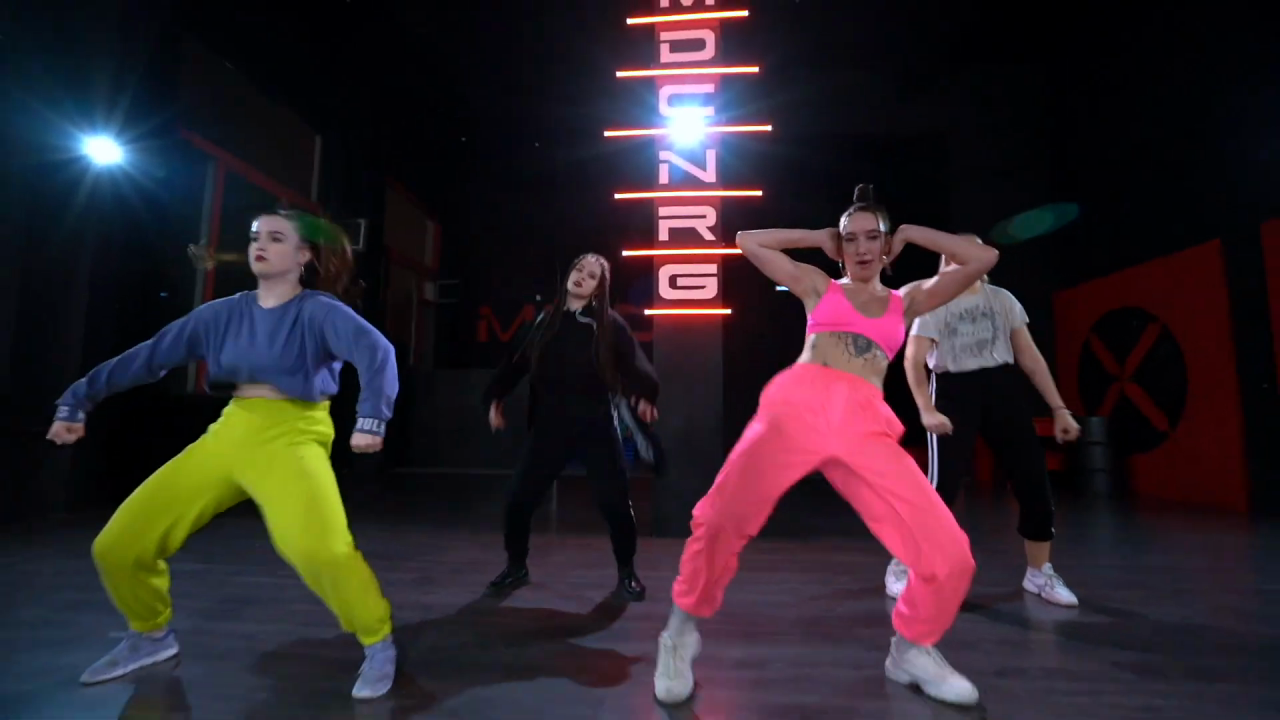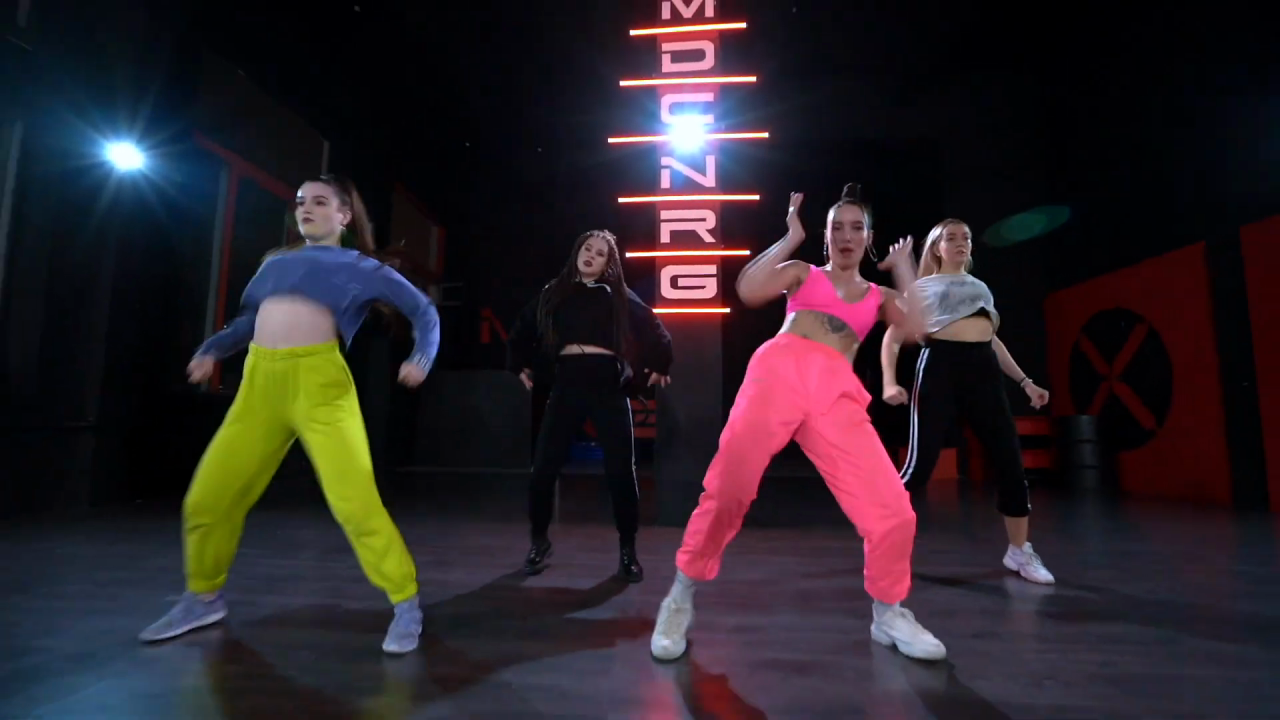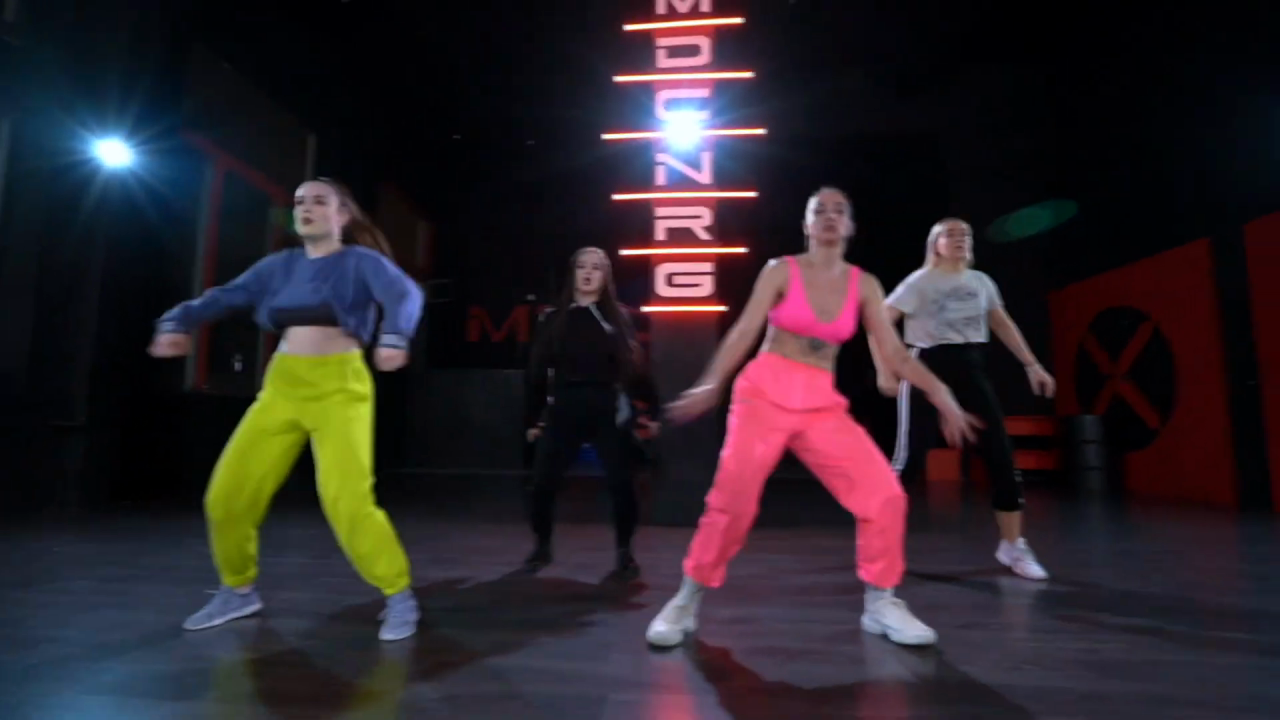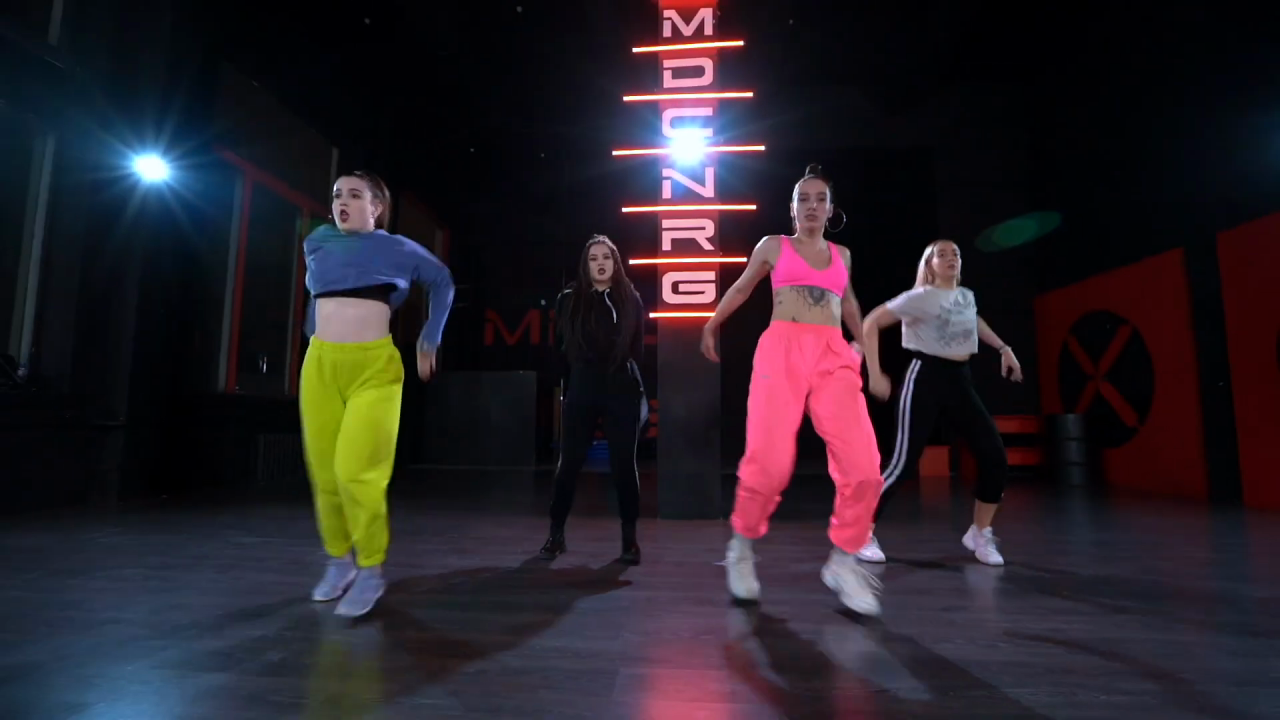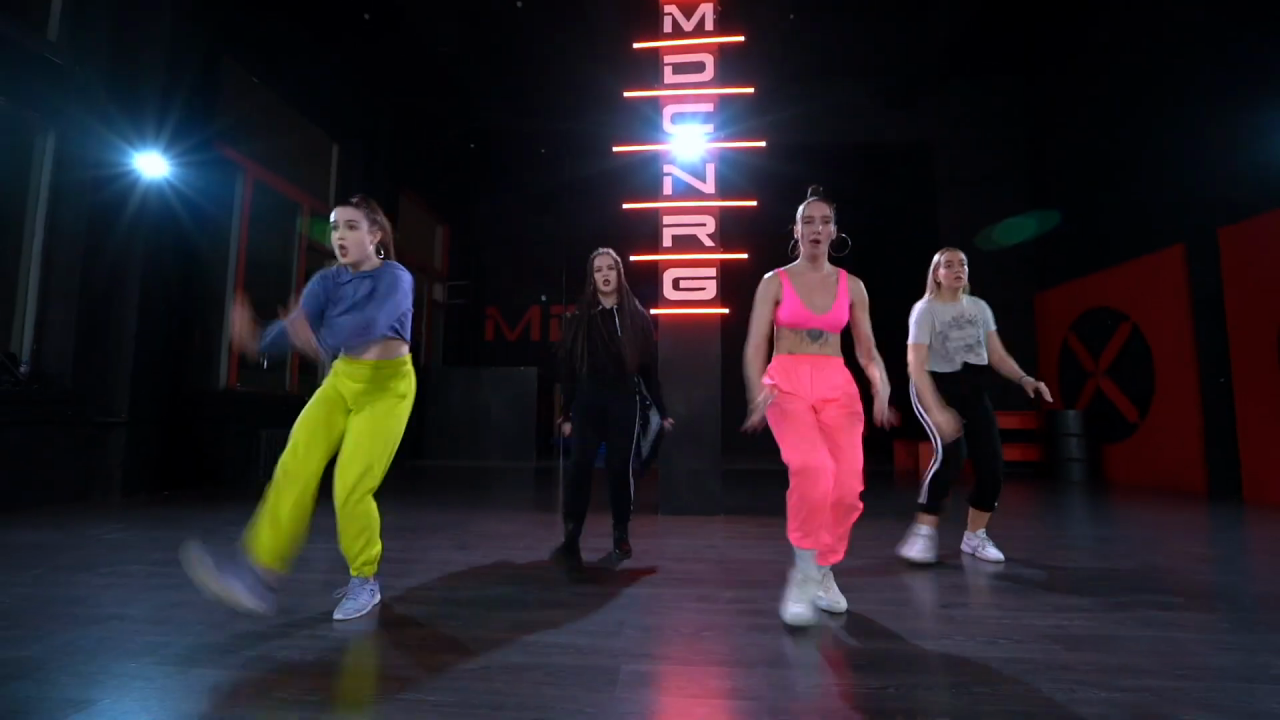
dt=0.2s
person 1, frame 1
left shoulder: (907, 301)
right shoulder: (819, 286)
left elbow: (982, 258)
right elbow: (748, 240)
left wrist: (910, 233)
right wrist: (820, 238)
left hip: (865, 427)
right hip: (798, 405)
left knee: (950, 558)
right knee: (721, 518)
left ankle: (913, 650)
right ankle: (682, 633)
person 1, frame 2
left shoulder: (878, 294)
right shoulder: (800, 272)
left elbow: (915, 329)
right elbow: (749, 290)
left wrist: (903, 270)
right wrist: (791, 236)
left hip: (835, 398)
right hip: (777, 376)
left knee: (892, 515)
right knee: (728, 489)
left ankle: (888, 613)
right ankle: (680, 601)
person 1, frame 3
left shoulder: (864, 285)
right shoulder: (779, 271)
left elbow: (894, 353)
right elbow: (743, 331)
left wrist: (942, 395)
right wrist: (710, 384)
left hip: (821, 405)
right hip: (764, 394)
left knee: (884, 498)
right knee: (732, 504)
left ankle: (881, 604)
right ankle: (690, 599)
person 1, frame 4
left shoulder: (840, 255)
right shoulder: (772, 246)
right elbow: (739, 290)
right wrist: (709, 327)
left hip: (833, 363)
right hip: (780, 357)
left knee: (863, 469)
right knee: (767, 468)
left ankle: (843, 564)
right ankle: (741, 549)
person 1, frame 5
left shoulder: (852, 285)
right shoulder: (774, 281)
left elbow: (868, 348)
right elbow: (755, 343)
left wrist: (882, 388)
right wrist: (759, 392)
left hip: (837, 387)
right hip: (786, 384)
left knee: (843, 492)
right knee: (812, 473)
left ankle: (820, 572)
right ankle: (802, 571)
person 2, frame 1
left shoulder: (320, 310)
right shoulder: (222, 313)
left elbow: (377, 353)
right elbow: (151, 355)
left wrist: (371, 418)
right wrist: (76, 400)
left hip: (290, 440)
right hip: (229, 435)
left knee: (321, 549)
right knee: (118, 545)
left ankle: (378, 644)
right ankle: (152, 635)
person 2, frame 2
left shoulder: (360, 268)
right shoulder: (279, 264)
left elbow: (423, 309)
left wrist: (422, 356)
right wrist: (212, 349)
left hip: (321, 386)
right hip: (262, 385)
left knee: (356, 503)
right knee: (205, 500)
left ankle: (407, 604)
right ankle: (203, 597)
person 2, frame 3
left shoulder: (363, 261)
right shoulder: (278, 266)
left elbow: (404, 295)
right elbow: (223, 299)
left wrist: (395, 339)
right wrist: (175, 323)
left hip: (339, 388)
right hip: (283, 386)
left knee: (348, 503)
right knee: (226, 497)
left ankle: (399, 597)
right ankle: (239, 590)
person 2, frame 4
left shoulder: (396, 248)
right shoulder: (319, 242)
left elbow: (442, 282)
left wrist: (429, 341)
left hip: (375, 369)
right hip: (320, 366)
left knee: (356, 472)
right knee: (325, 477)
left ankle: (370, 571)
right ankle: (341, 561)
person 2, frame 5
left shoulder: (396, 278)
right shoulder: (327, 281)
left elbow: (373, 323)
right elbow: (285, 336)
left wrist: (320, 337)
right wrist: (253, 339)
left hip: (389, 385)
right hip: (344, 382)
left knee: (352, 489)
right knee: (296, 469)
left ankle: (365, 582)
right ankle: (258, 576)
person 3, frame 1
left shoulder: (1002, 300)
right shoulder: (933, 303)
left elbow: (1029, 356)
right elbow: (914, 360)
left wrist: (1060, 409)
right wrist: (927, 410)
left hip: (1003, 390)
right hip: (953, 393)
left knee: (1035, 485)
right knee: (943, 487)
left ankle: (1040, 573)
right ankle: (901, 567)
person 3, frame 2
left shoulder: (980, 286)
right shoulder: (920, 288)
left elbow: (992, 338)
right elbow: (891, 340)
left wrist: (1024, 382)
right wrist: (889, 382)
left hip: (983, 369)
right hip: (939, 366)
left knee: (1009, 462)
right knee: (919, 465)
left ankle: (1020, 551)
person 3, frame 3
left shoulder: (982, 283)
right shoulder: (920, 282)
left elbow: (1003, 325)
left wrist: (1032, 365)
right wrist: (884, 371)
left hip: (969, 369)
right hip: (927, 369)
left knee: (1001, 458)
right knee: (909, 461)
left ankle: (1013, 547)
person 3, frame 4
left shoulder: (966, 296)
right shoulder: (920, 297)
right elbow: (870, 324)
left wrist: (1004, 348)
right wrist: (874, 373)
left hip: (960, 380)
right hip: (926, 377)
left knee: (994, 456)
right knee: (904, 462)
left ankle: (980, 534)
person 3, frame 5
left shoulder: (980, 308)
right shoulder: (925, 310)
left elbow: (996, 355)
right elbow: (916, 362)
left wrist: (1025, 379)
right wrist: (936, 409)
left hip: (971, 388)
right hip: (933, 387)
left knee: (991, 467)
right knee: (951, 455)
left ankle: (975, 535)
right ankle: (923, 529)
person 4, frame 1
left shoulder: (609, 324)
right shoulder: (547, 322)
left elbow: (633, 365)
right elbow: (519, 364)
left wrist: (646, 395)
right wrist: (494, 396)
left hip: (597, 424)
right hip: (551, 422)
left knee: (616, 503)
right knee: (519, 501)
left ankle: (626, 572)
right ankle: (516, 566)
person 4, frame 2
left shoulder: (618, 296)
right shoulder: (555, 293)
left elbow: (653, 329)
right elbow: (524, 327)
left wrist: (660, 364)
right wrist: (520, 363)
left hip: (608, 387)
right hip: (567, 385)
left knee: (620, 472)
right knee: (543, 470)
left ankle: (628, 552)
right ankle: (540, 541)
person 4, frame 3
left shoulder: (616, 318)
right shoulder: (553, 319)
left elbow: (630, 367)
right elbow: (537, 372)
right wrist: (534, 418)
left hip: (606, 408)
right hip: (565, 406)
left knee: (621, 482)
right knee: (543, 480)
left ankle: (624, 551)
right ankle: (542, 546)
person 4, frame 4
left shoulder: (630, 301)
right shoulder: (569, 301)
left elbow: (636, 347)
right elbow: (565, 346)
left wrist: (635, 389)
right wrist: (570, 389)
left hip: (621, 391)
right hip: (582, 390)
left knee: (624, 466)
right knee: (569, 465)
left ankle: (629, 536)
right ankle: (556, 534)
person 4, frame 5
left shoulder: (636, 316)
right shoulder: (579, 318)
left elbow: (649, 365)
right elbow: (567, 367)
left wrist: (661, 410)
right wrist: (567, 413)
left hip: (624, 400)
right hip: (588, 400)
left knee: (619, 469)
right knee: (580, 466)
left ankle: (621, 535)
right ankle: (571, 539)
